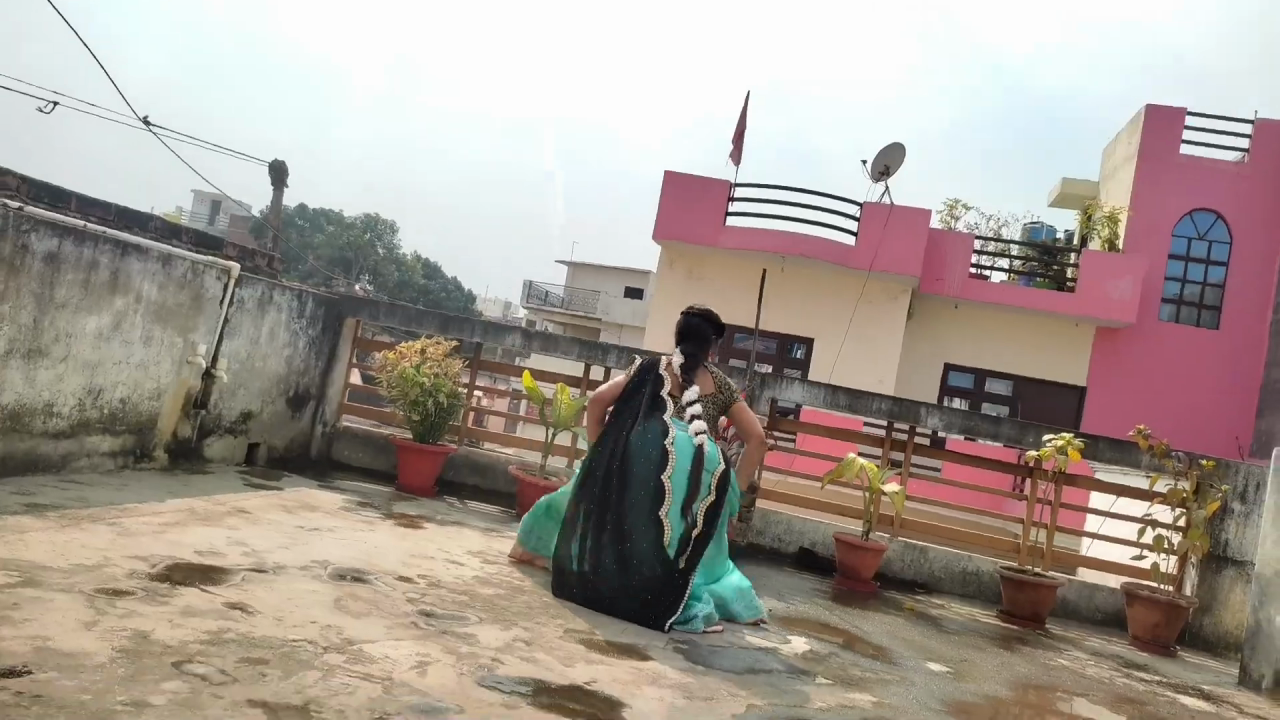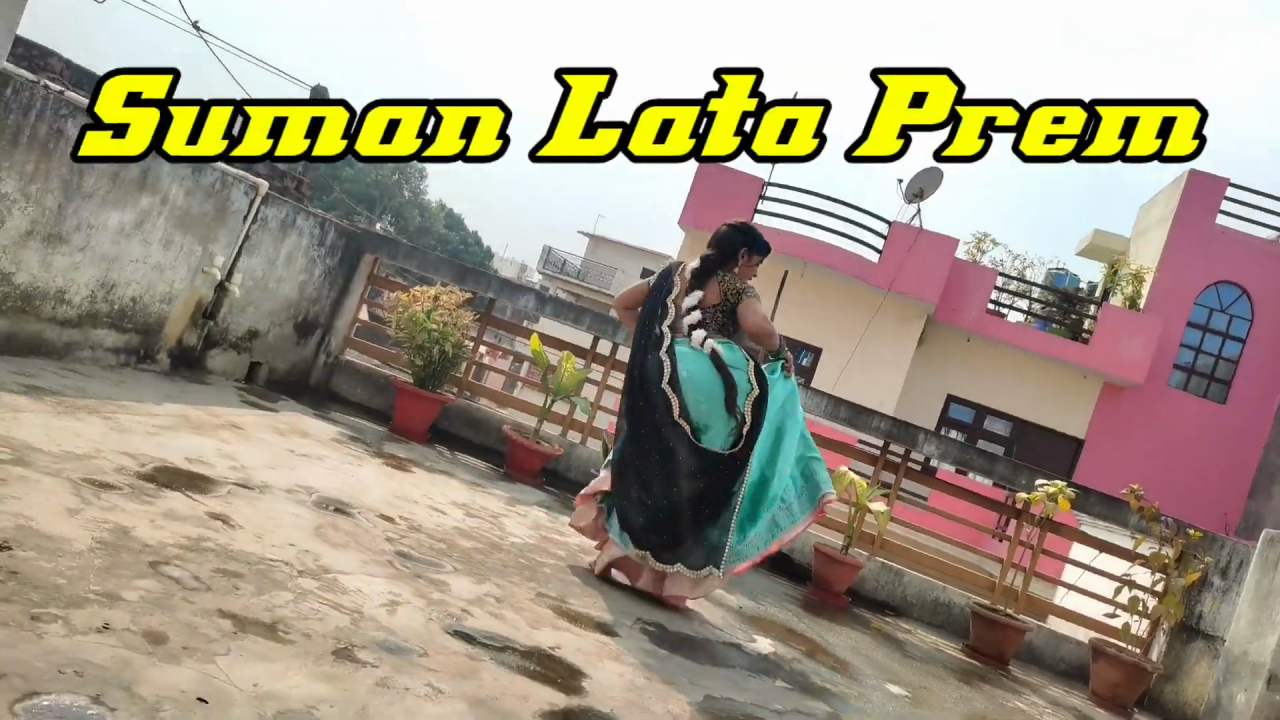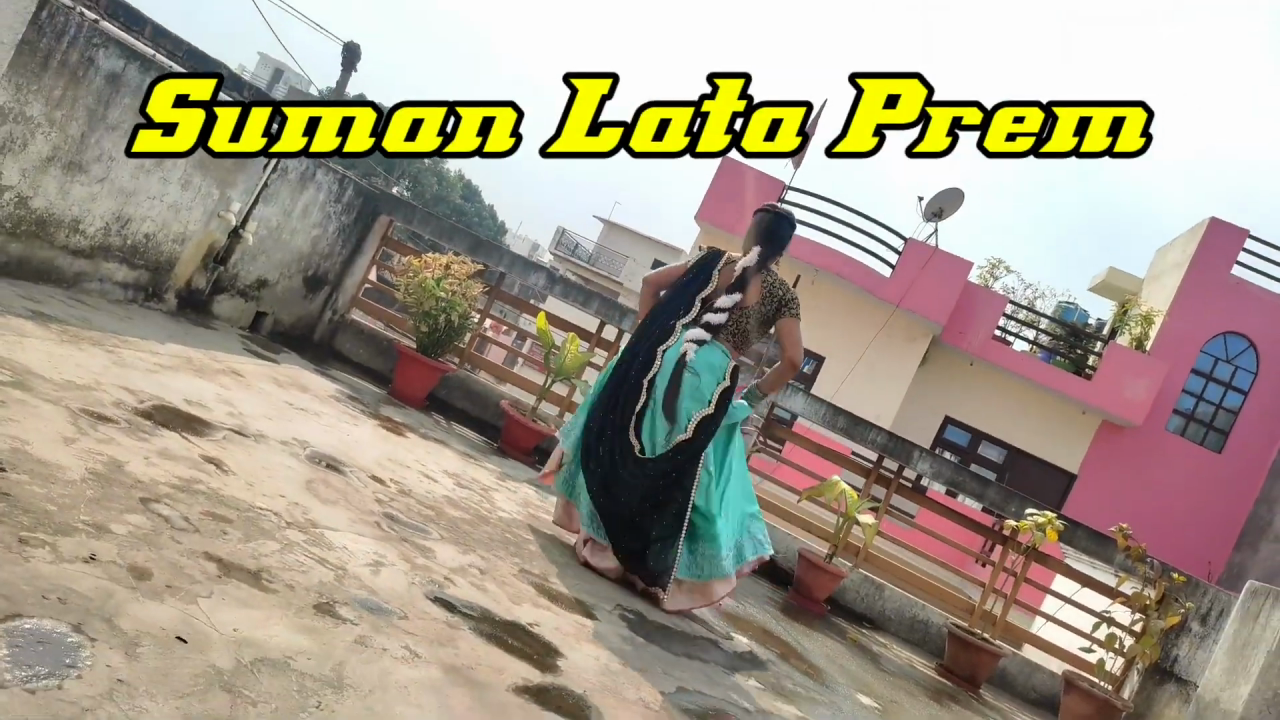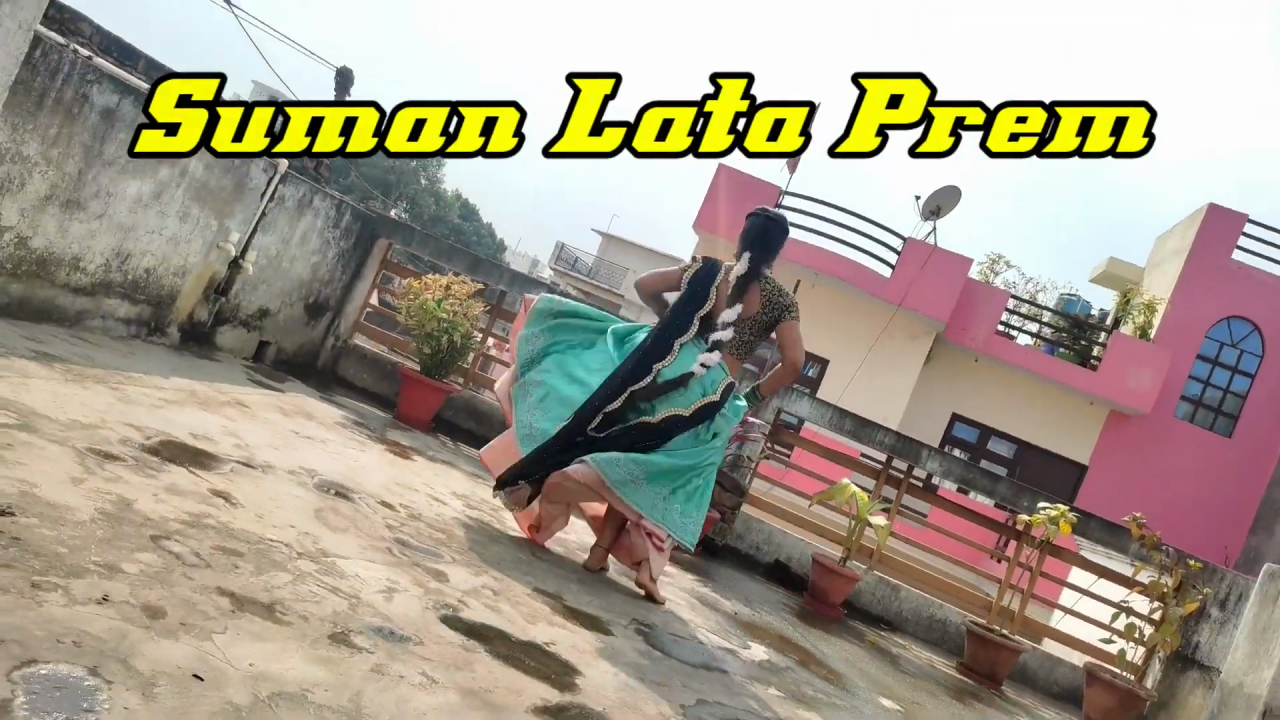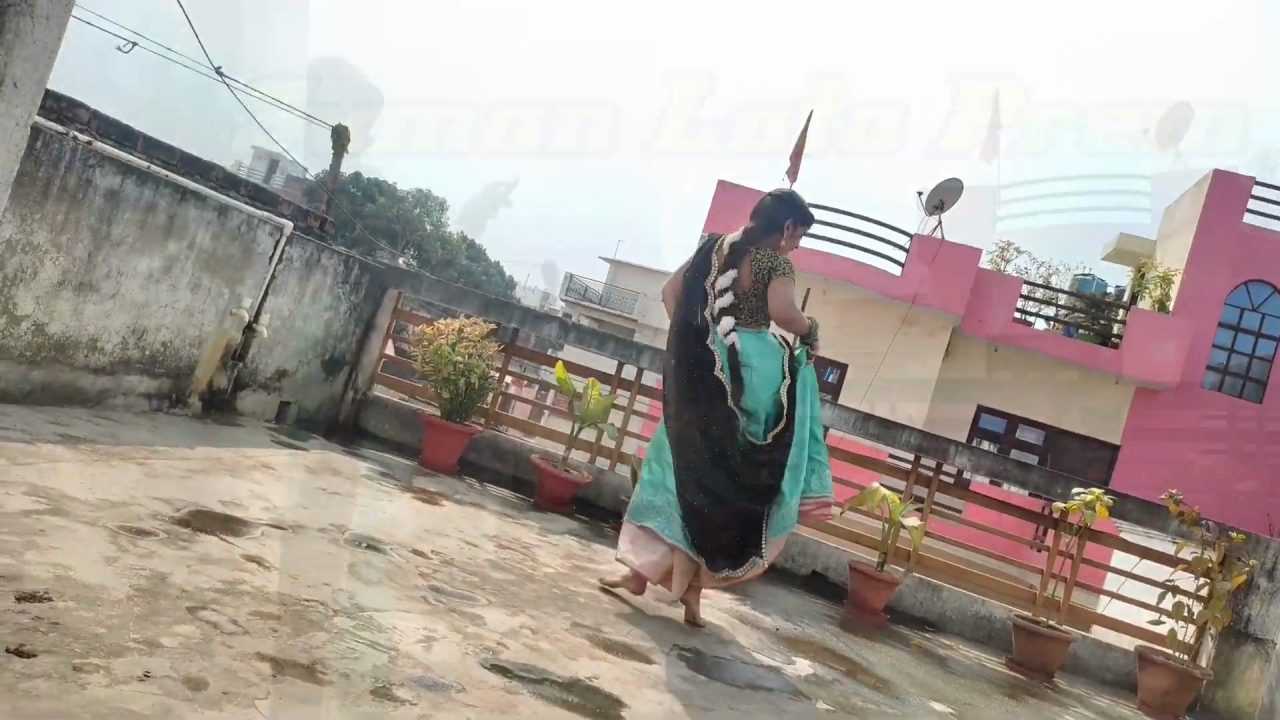
dt=0.4s
person 1, frame 1
left shoulder: (650, 368)
right shoulder: (721, 384)
left elbow: (597, 401)
right elbow: (756, 438)
left wrist: (598, 452)
right wrist: (735, 489)
left hip: (650, 454)
right hip: (702, 466)
right knee: (683, 539)
person 1, frame 2
left shoulder: (675, 273)
right shoulder: (737, 287)
left elbow: (622, 303)
right elbow: (758, 328)
left wrist: (658, 345)
right wrist: (780, 355)
left hip: (661, 373)
right hip: (717, 376)
left knee: (652, 462)
right knee: (711, 472)
left ankle: (618, 553)
right ankle: (684, 574)
person 1, frame 3
left shoulder: (713, 261)
right shoulder: (783, 294)
left elbow: (651, 284)
right elbow: (793, 360)
left wrist: (655, 329)
right wrist: (755, 394)
left hip: (667, 360)
right hip: (711, 381)
left knee: (625, 455)
right knee: (686, 477)
left ankle: (600, 546)
right ankle: (661, 576)
person 1, frame 4
left shoulder: (708, 271)
right shoulder: (780, 299)
left elbow: (644, 285)
right elbow: (794, 362)
right wrist: (755, 396)
left hip: (666, 369)
right hip: (712, 395)
right knee: (666, 480)
right ankle: (644, 568)
person 1, frame 5
left shoulder: (715, 246)
right shoulder: (775, 264)
left elbow: (670, 293)
right elbow: (783, 313)
right wrist: (810, 332)
left hip: (700, 366)
right hip: (753, 367)
left knee: (678, 470)
right knee: (747, 484)
left ankle: (640, 573)
